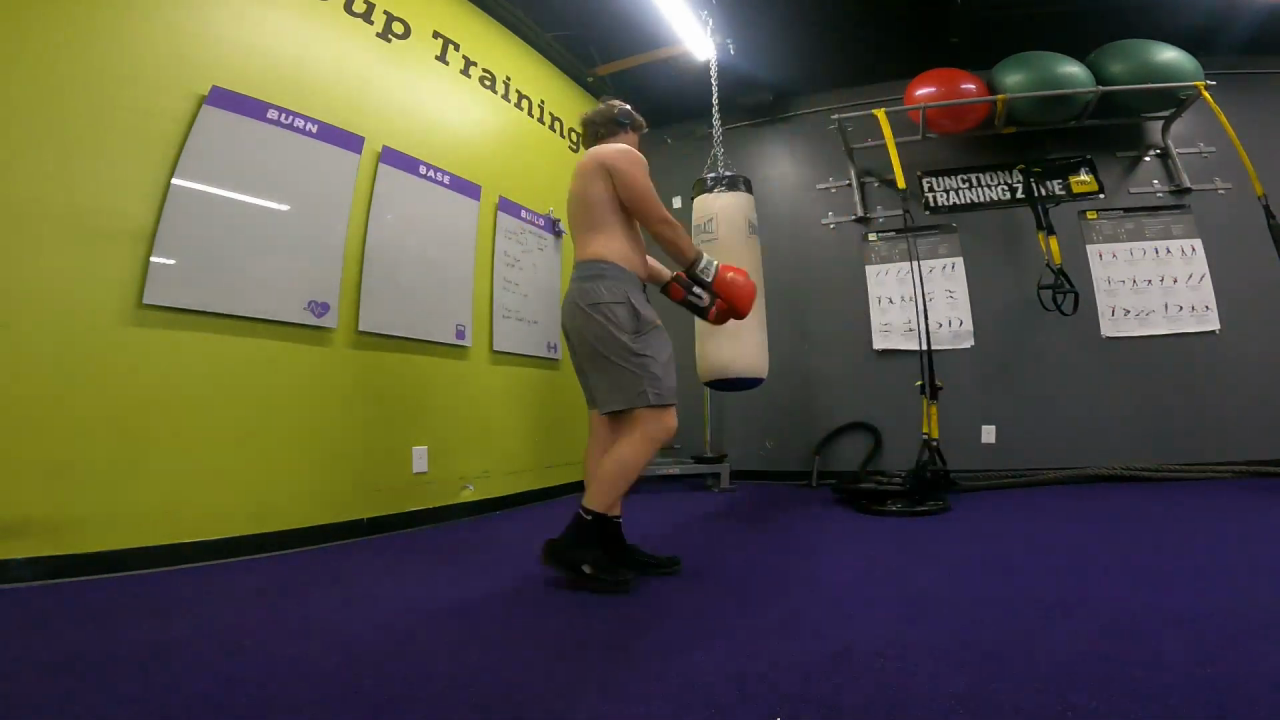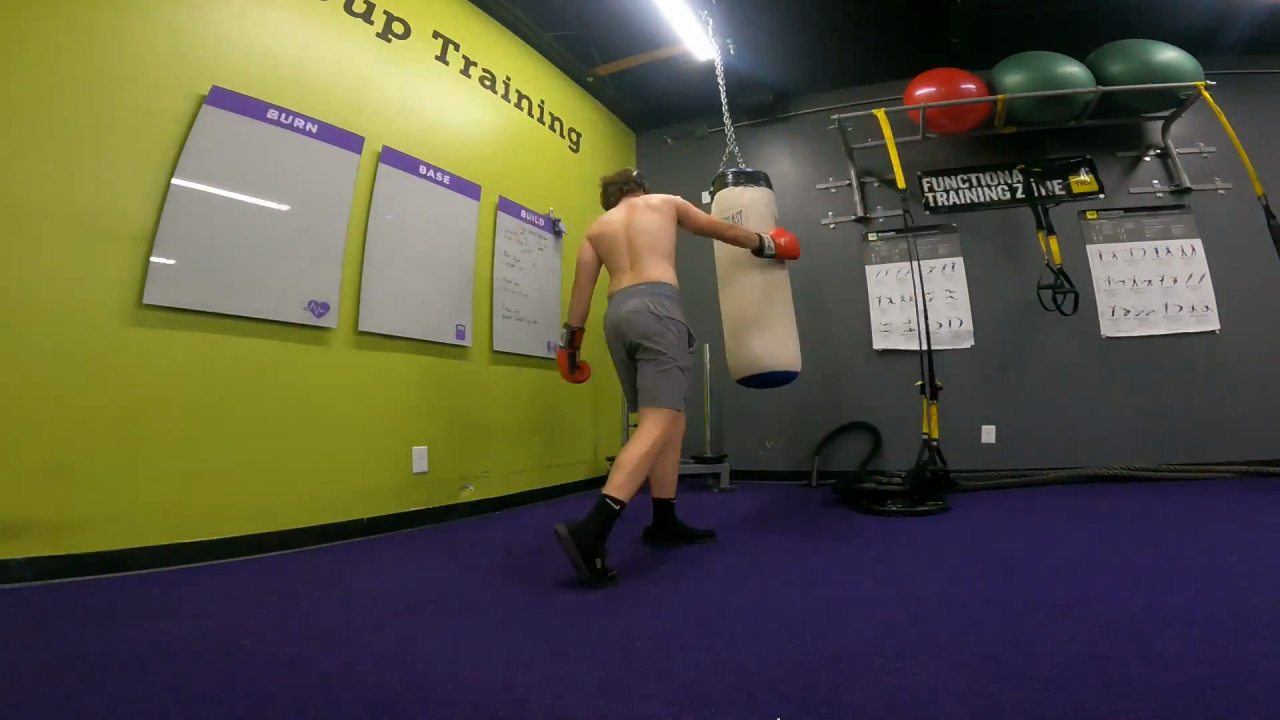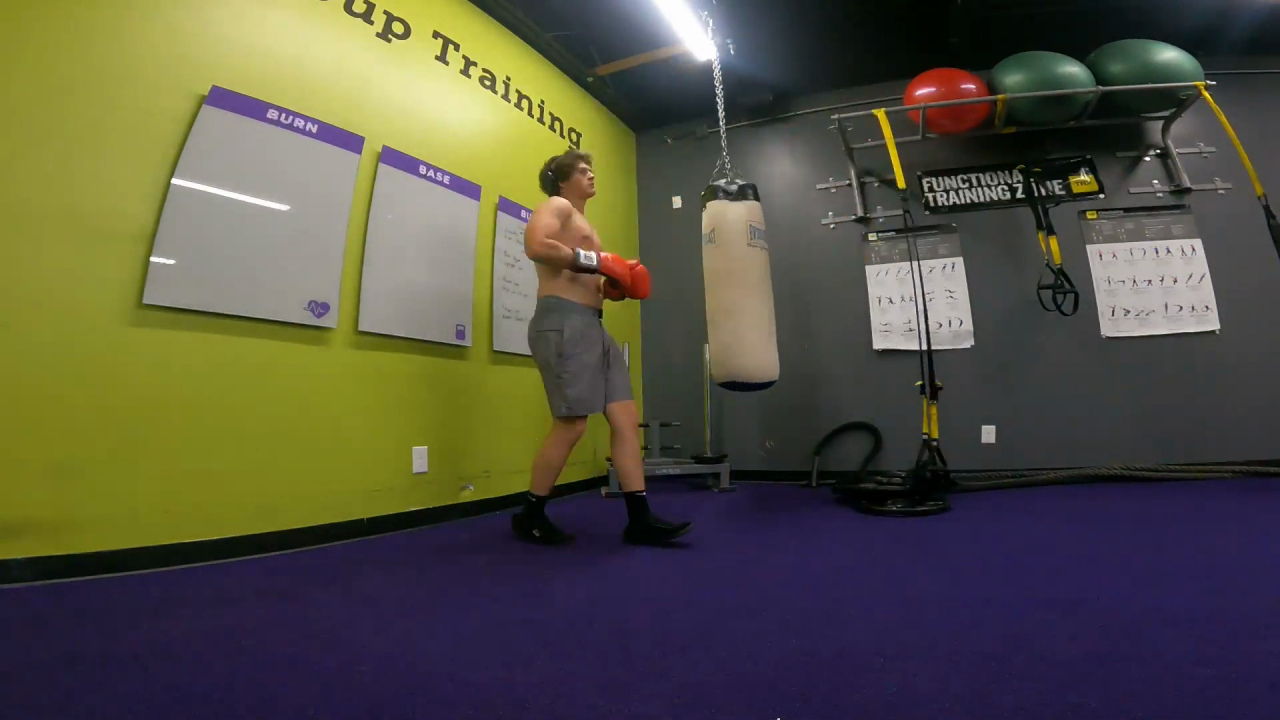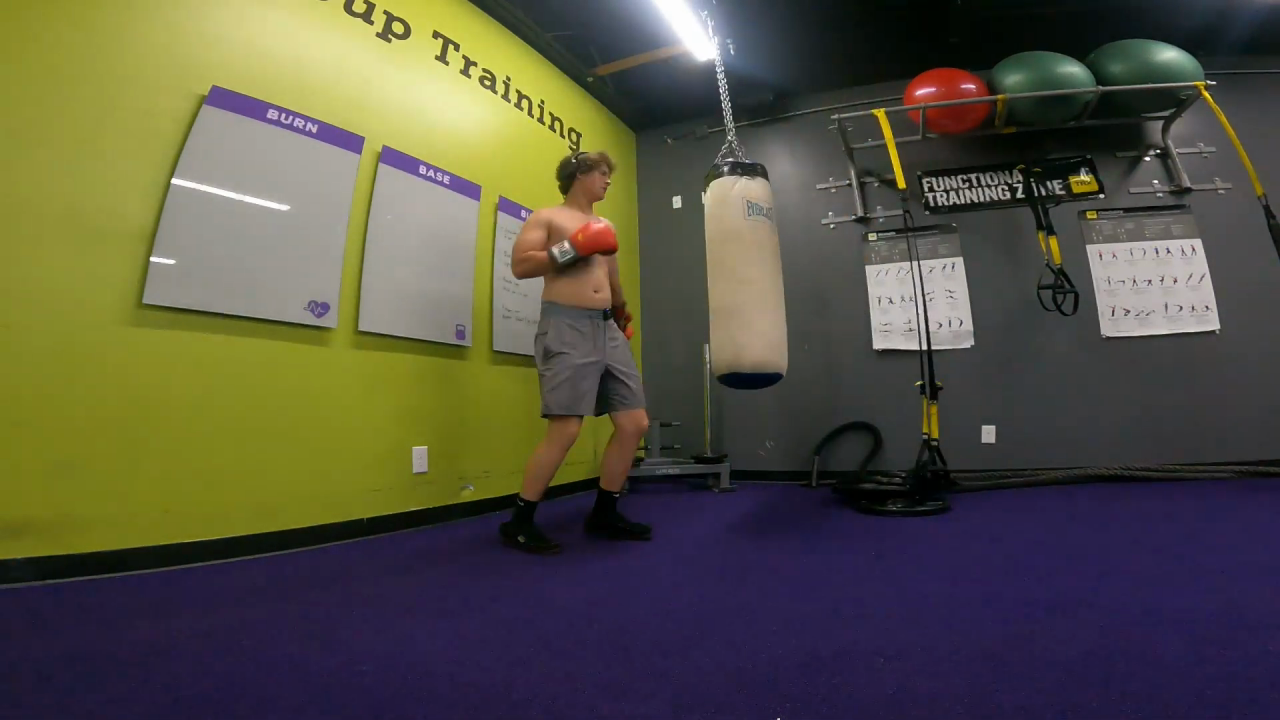
dt=0.1s
person 1, frame 1
left shoulder: (591, 171)
right shoulder: (620, 154)
right elbow: (658, 222)
left wrist: (689, 290)
right wrist: (706, 270)
left hip: (595, 299)
right hip: (610, 299)
left knee: (612, 428)
right knee: (656, 424)
left ankle: (609, 545)
right ankle: (578, 541)
person 1, frame 2
left shoulder: (598, 228)
right shoulder: (661, 206)
left elbow: (582, 282)
right elbow: (714, 227)
left wrist: (571, 341)
right wrist: (764, 244)
left hip: (623, 319)
right hip: (651, 314)
left knee: (666, 423)
right knee: (658, 427)
left ankle: (663, 521)
right ankle: (591, 529)
person 1, frame 3
left shoulder: (576, 221)
right shoulder: (557, 208)
right elbow: (535, 245)
left wrist: (615, 282)
right wrist: (594, 262)
left hip: (589, 328)
right hip: (565, 326)
left knee: (626, 421)
right knee: (571, 426)
left ankle: (640, 520)
right ankle: (531, 515)
person 1, frame 4
left shoulder: (596, 223)
right shoulder: (548, 217)
right elbow: (519, 264)
left wrist: (620, 313)
right wrist: (567, 251)
left hip: (604, 330)
right hip: (567, 330)
left knee: (635, 425)
right knee: (565, 431)
left ankle: (605, 512)
right ankle: (519, 523)
